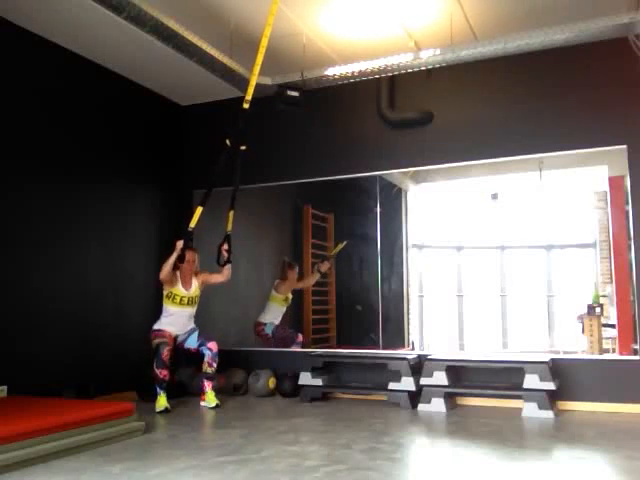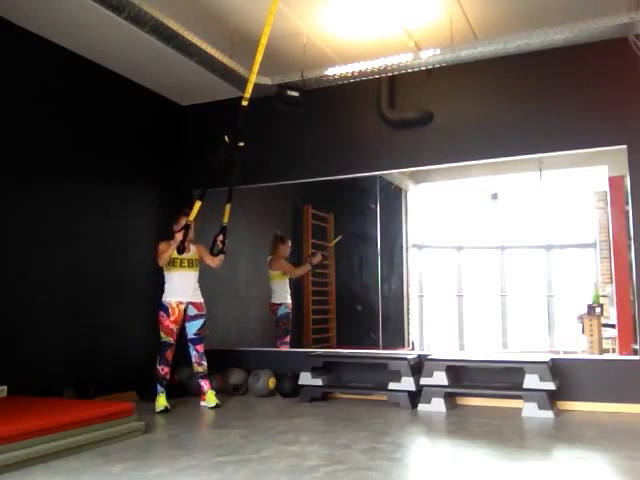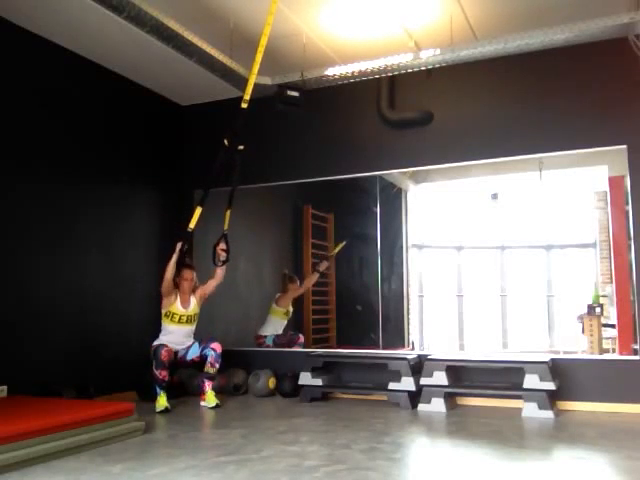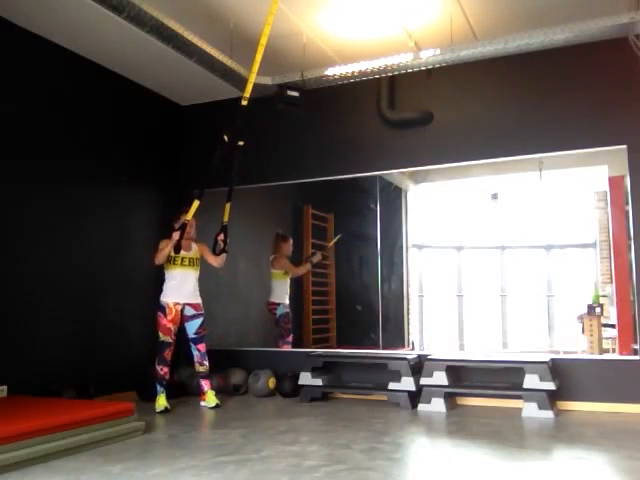
dt=1s
person 1, frame 1
left shoulder: (200, 279)
right shoulder: (171, 277)
left elbow: (224, 277)
right elbow: (162, 276)
left wrist: (226, 258)
right wrist: (176, 253)
left hip: (186, 330)
right hip: (163, 330)
left knee: (211, 347)
right knee: (163, 351)
left ankle: (207, 394)
right ankle: (161, 396)
person 1, frame 2
left shoulder: (198, 249)
right shoulder: (166, 245)
left elbow: (215, 263)
right elbow: (161, 262)
left wrist: (221, 248)
right wrist: (176, 243)
left hip: (195, 303)
right hip: (172, 303)
left knee: (197, 347)
right knee: (167, 347)
left ankle: (206, 393)
right ankle: (161, 395)
person 1, frame 3
left shoulder: (198, 296)
right shoulder: (170, 297)
left elbow: (217, 279)
right elbow: (167, 278)
left wrist: (222, 257)
right wrist: (176, 254)
left hip: (187, 348)
right hip: (165, 346)
left knee: (215, 348)
right knee: (162, 353)
left ankle: (206, 394)
right ankle: (161, 396)
person 1, frame 4
left shoulder: (200, 247)
right shoulder: (167, 243)
left elbow: (218, 263)
right elbow: (157, 260)
left wrist: (223, 246)
right wrist: (173, 242)
left hip: (193, 303)
right hip: (170, 302)
left knee: (199, 346)
right knee: (166, 346)
left ankle: (206, 393)
right ankle: (161, 395)
